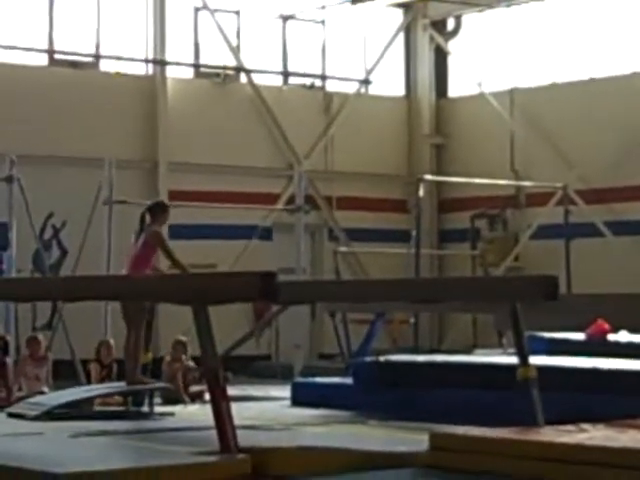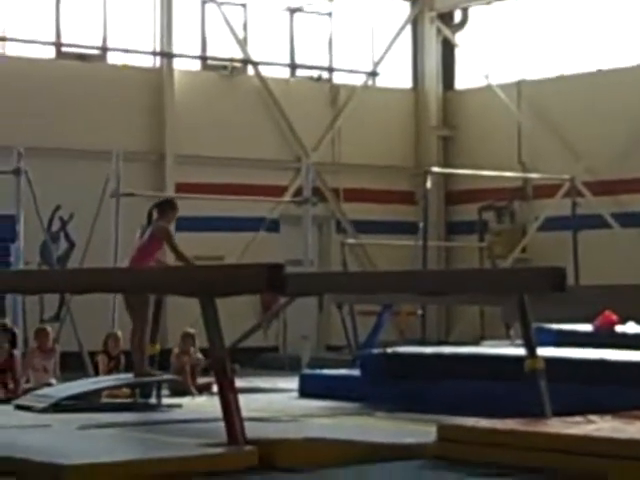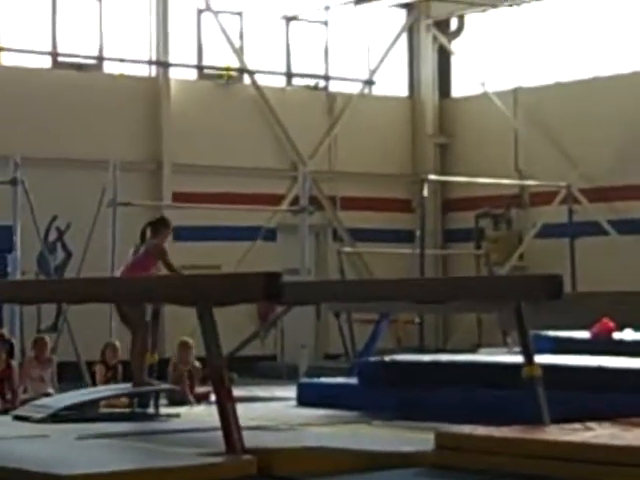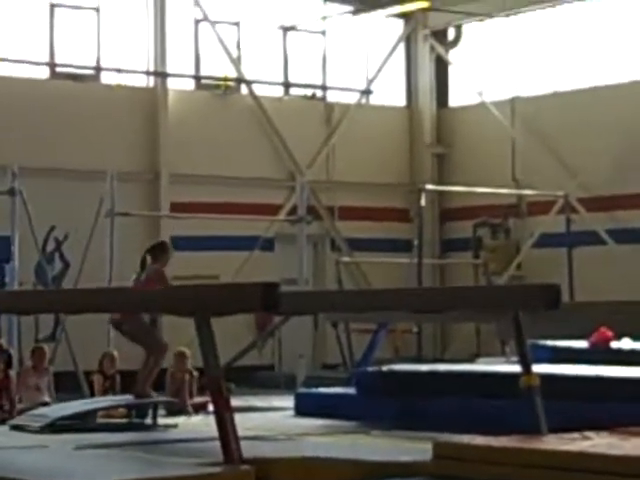
dt=0.3s
person 1, frame 1
left shoulder: (143, 232)
right shoulder: (155, 233)
right elbow: (172, 259)
right wrist: (189, 275)
left knee: (132, 331)
right knee: (138, 331)
left ankle: (130, 374)
right ankle: (134, 374)
person 1, frame 2
left shoulder: (150, 227)
right shoulder: (163, 229)
right elbow: (178, 254)
left knee: (138, 323)
right knee: (142, 323)
left ankle: (139, 366)
right ankle: (142, 367)
person 1, frame 3
left shoulder: (143, 245)
right shoulder: (157, 246)
right elbow: (172, 271)
left knee: (138, 332)
right knee: (143, 331)
left ankle: (138, 375)
right ankle: (141, 376)
person 1, frame 4
left shoulder: (145, 270)
right shoulder: (157, 272)
left hip: (120, 317)
right hip: (130, 316)
left knee: (153, 348)
right knee: (160, 348)
left ankle: (140, 388)
right ankle: (142, 388)
